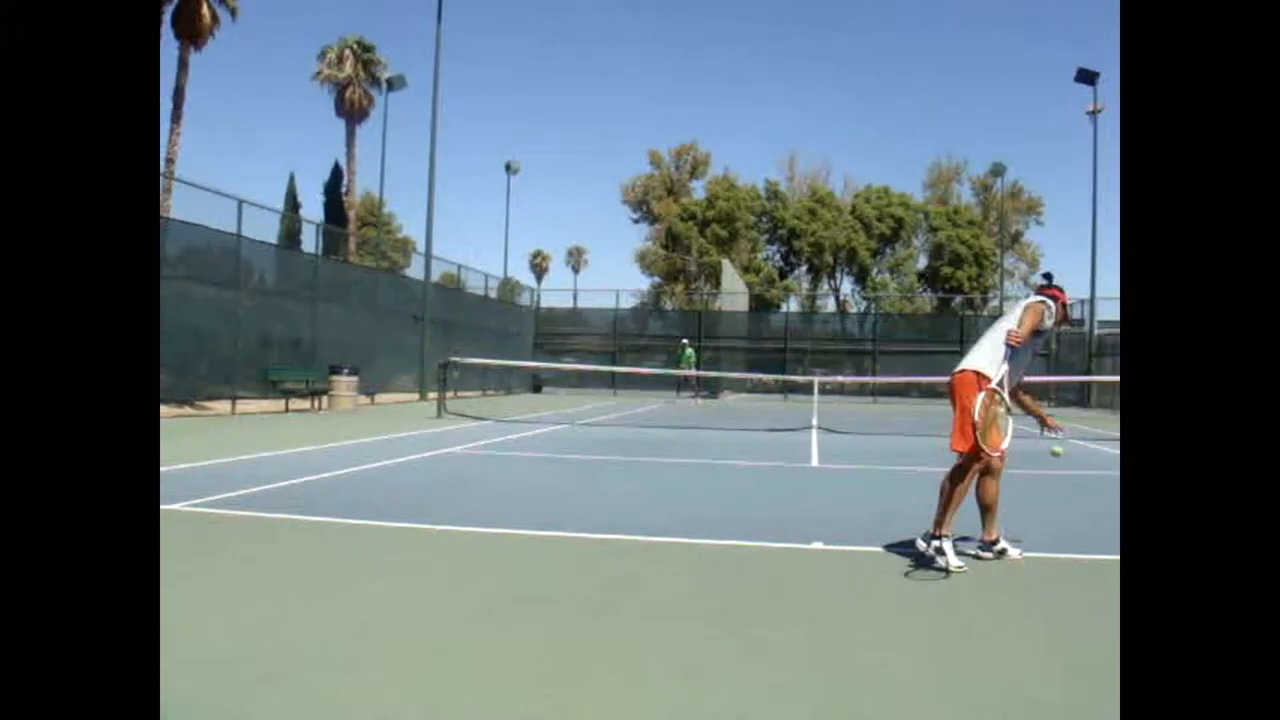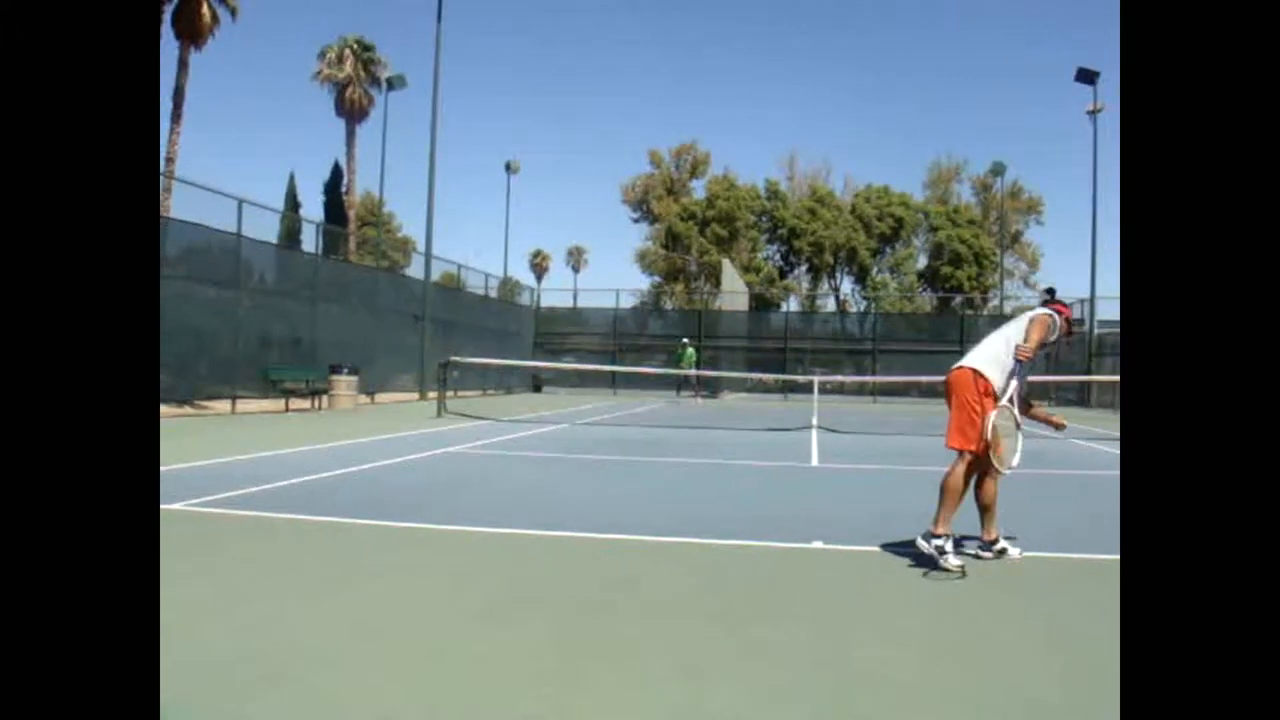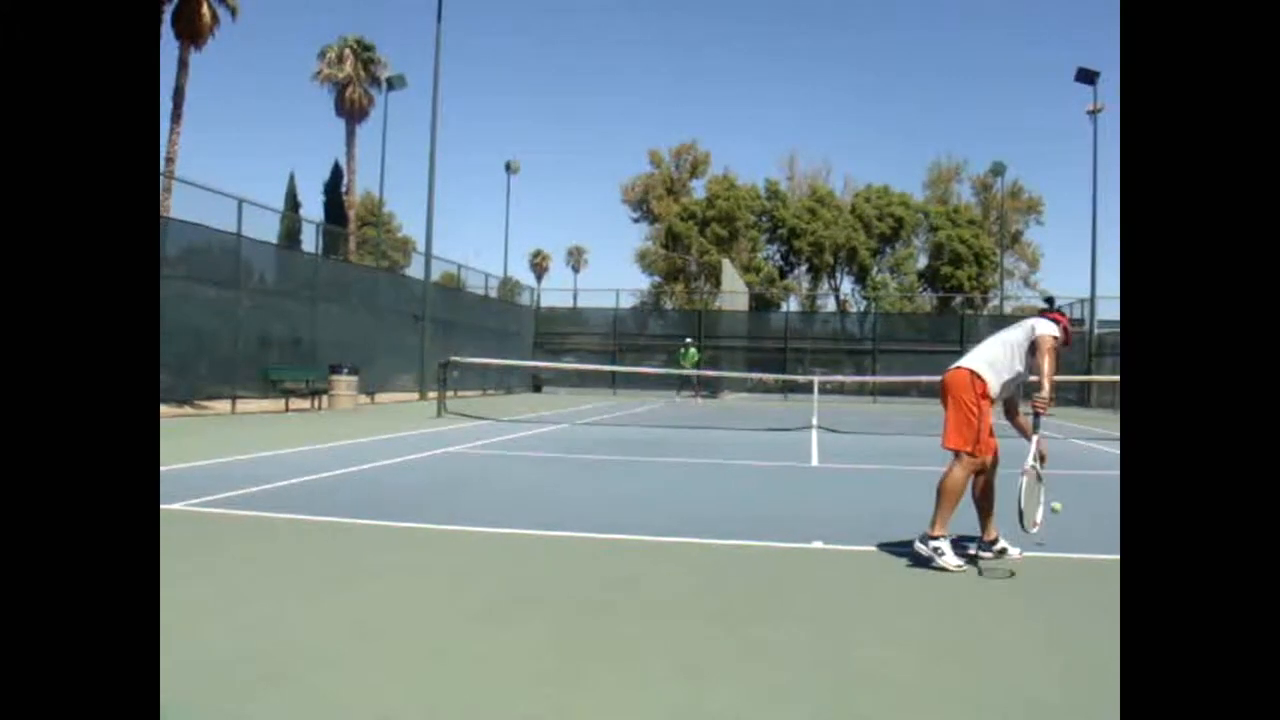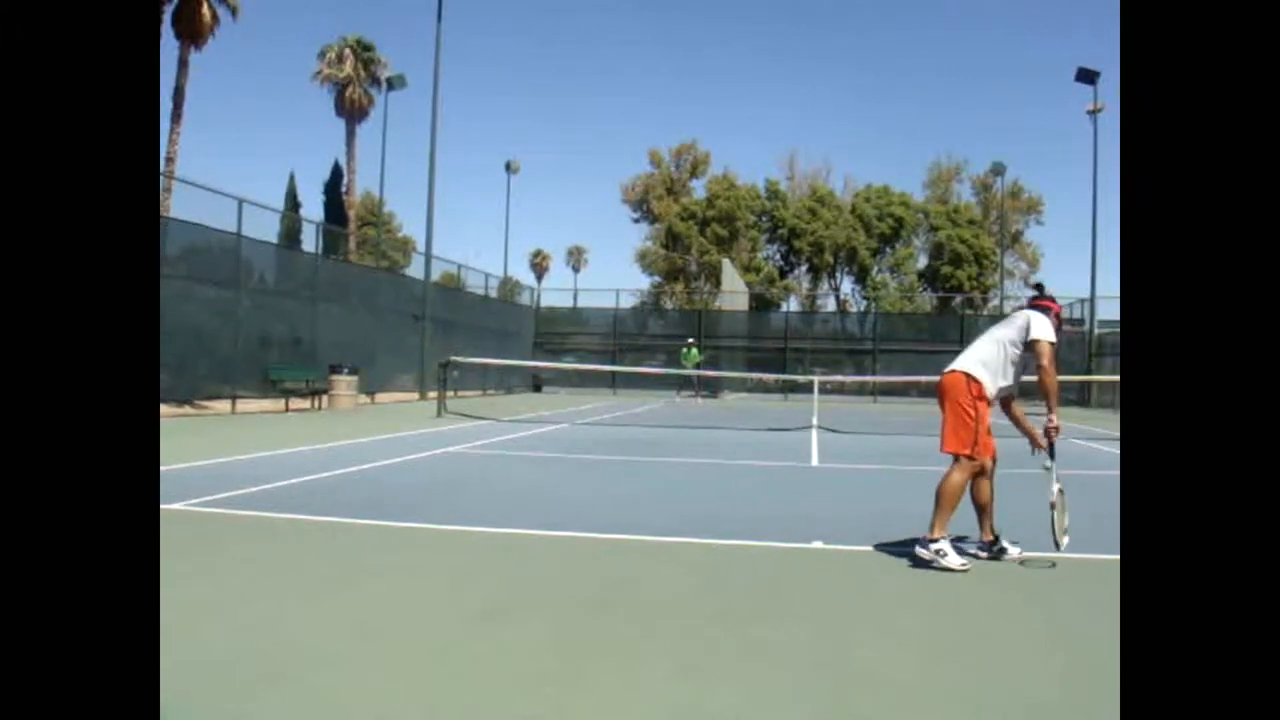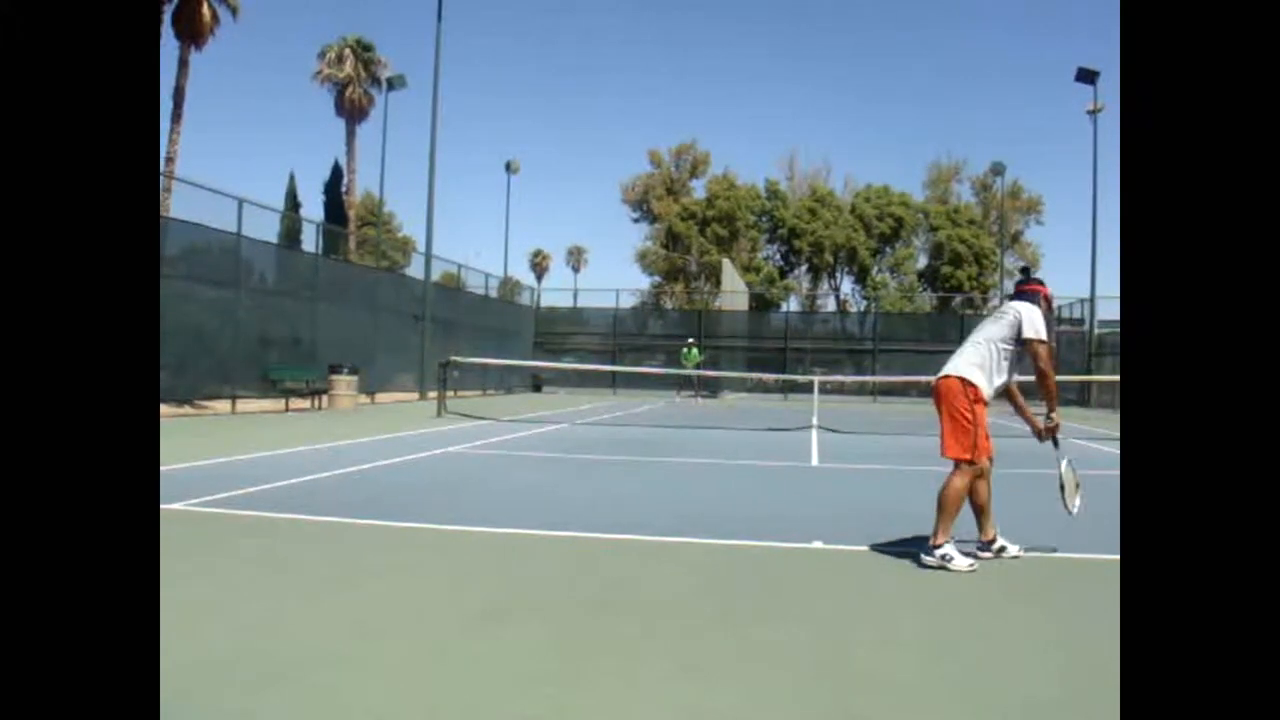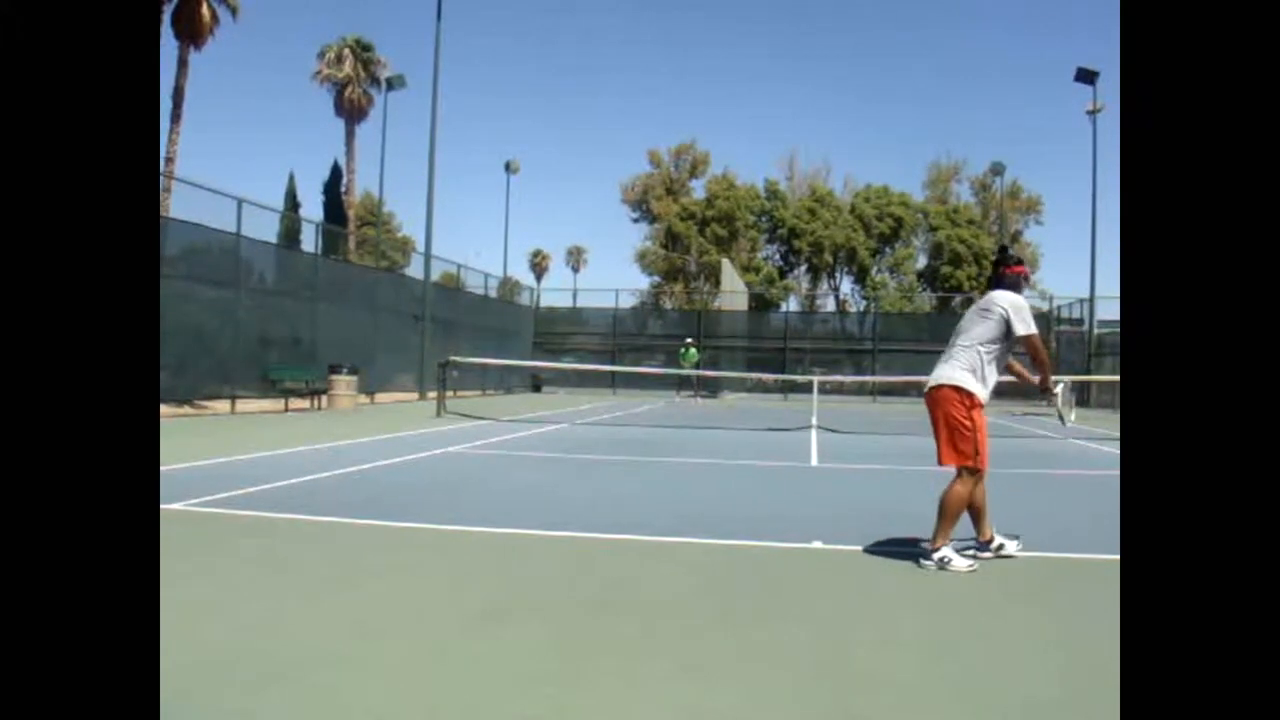
dt=0.2s
person 1, frame 1
left shoulder: (1030, 339)
right shoulder: (1045, 304)
left elbow: (1014, 391)
right elbow: (1034, 310)
left wrist: (1042, 417)
right wrist: (1024, 332)
left hip: (983, 385)
right hip: (976, 378)
left knee: (993, 463)
right knee: (971, 459)
left ankle: (990, 541)
right ankle: (937, 537)
person 1, frame 2
right shoulder: (1047, 316)
left elbow: (1019, 402)
right elbow: (1038, 329)
left wrist: (1049, 419)
right wrist: (1029, 349)
left hip: (977, 384)
right hip: (973, 378)
left knee: (989, 462)
right knee: (971, 457)
left ankle: (990, 539)
right ankle: (937, 535)
person 1, frame 3
left shoulder: (1023, 355)
right shoulder: (1046, 326)
left elbow: (1012, 412)
right elbow: (1047, 352)
left wrist: (1035, 443)
right wrist: (1045, 390)
left hip: (973, 385)
right hip: (970, 380)
left knee: (988, 462)
right knee: (968, 460)
left ankle: (989, 540)
right ankle: (934, 538)
person 1, frame 4
left shoulder: (1015, 337)
right shoulder: (1039, 319)
left elbow: (1008, 400)
right elbow: (1046, 365)
left wrist: (1032, 436)
right wrist: (1052, 414)
left hip: (965, 385)
right hip: (966, 383)
left knee: (985, 464)
right knee: (967, 463)
left ankle: (989, 540)
right ankle: (934, 541)
person 1, frame 5
left shoulder: (1007, 316)
right shoulder: (1029, 311)
left elbow: (1009, 383)
right elbow: (1043, 364)
left wrist: (1033, 422)
right wrist: (1053, 411)
left hip: (955, 385)
right hip: (962, 386)
left knee: (982, 464)
right knee: (968, 467)
left ankle: (989, 539)
right ankle: (937, 545)
person 1, frame 6
left shoulder: (987, 304)
right shoulder: (1014, 302)
left elbow: (1004, 357)
right elbow: (1038, 352)
left wrist: (1032, 380)
right wrist: (1046, 379)
left hip: (943, 388)
right hip: (958, 390)
left knee: (974, 470)
right knee: (971, 471)
left ankle: (987, 540)
right ankle: (936, 549)
